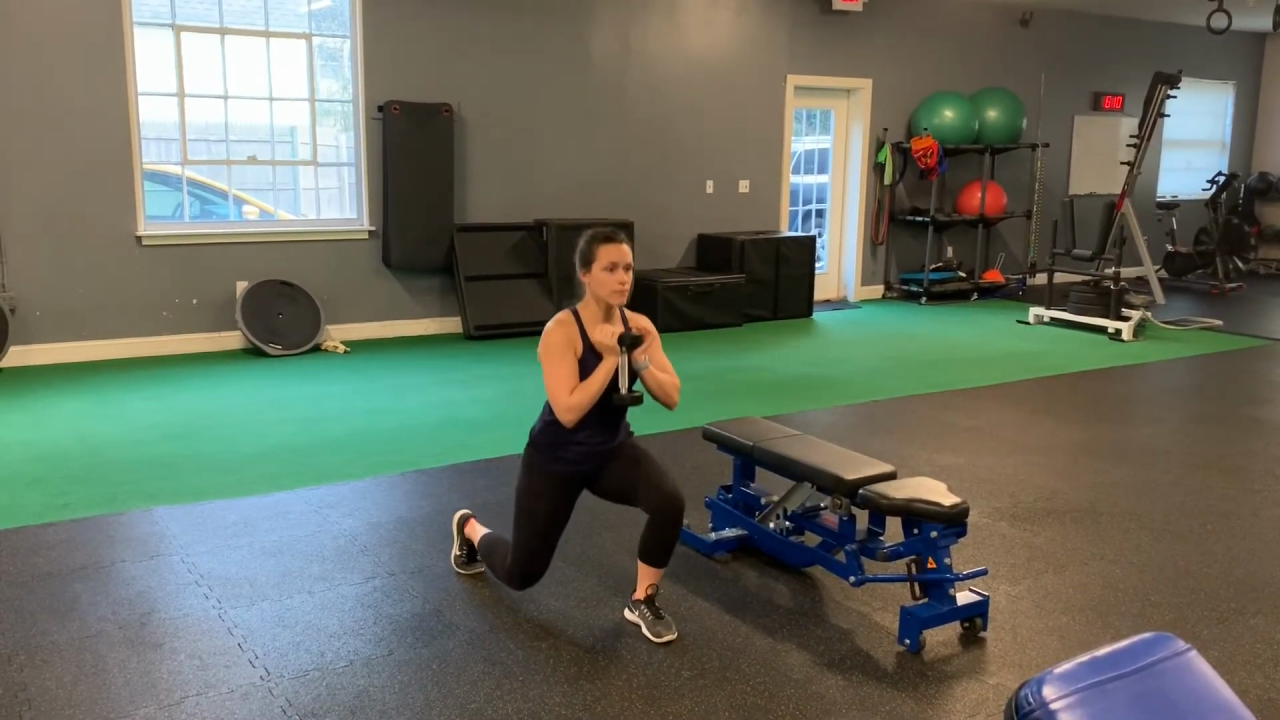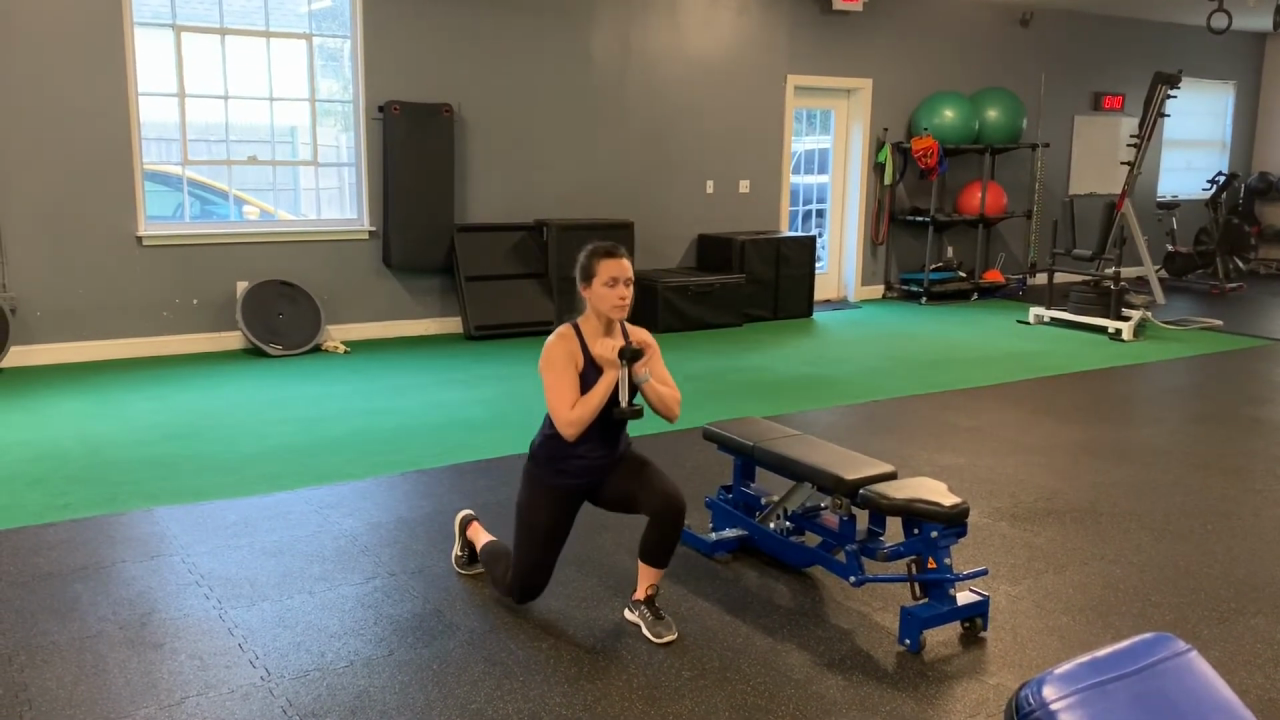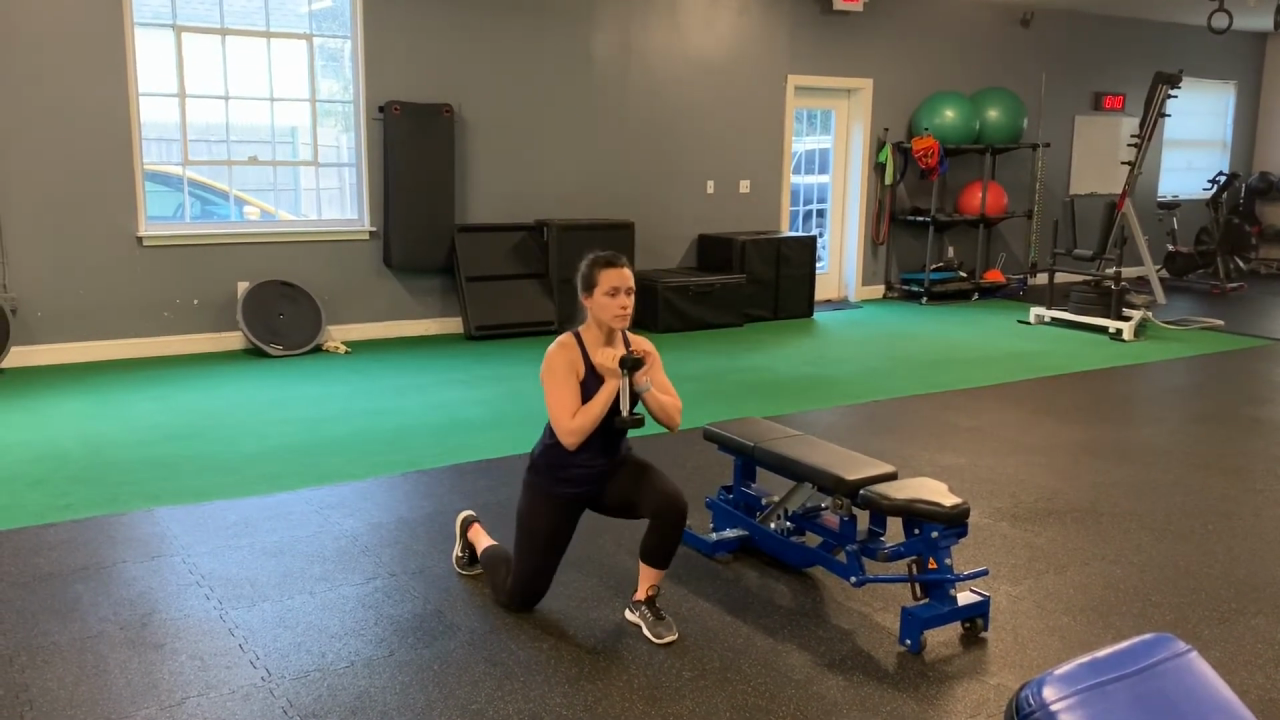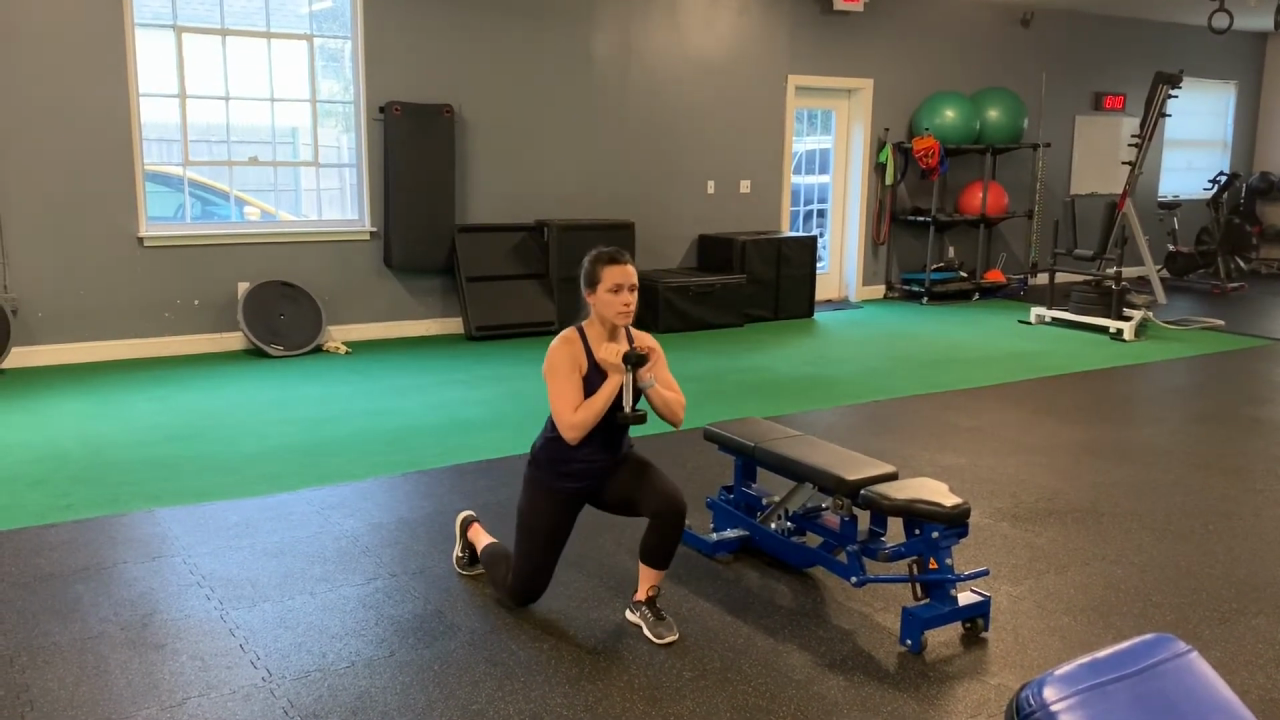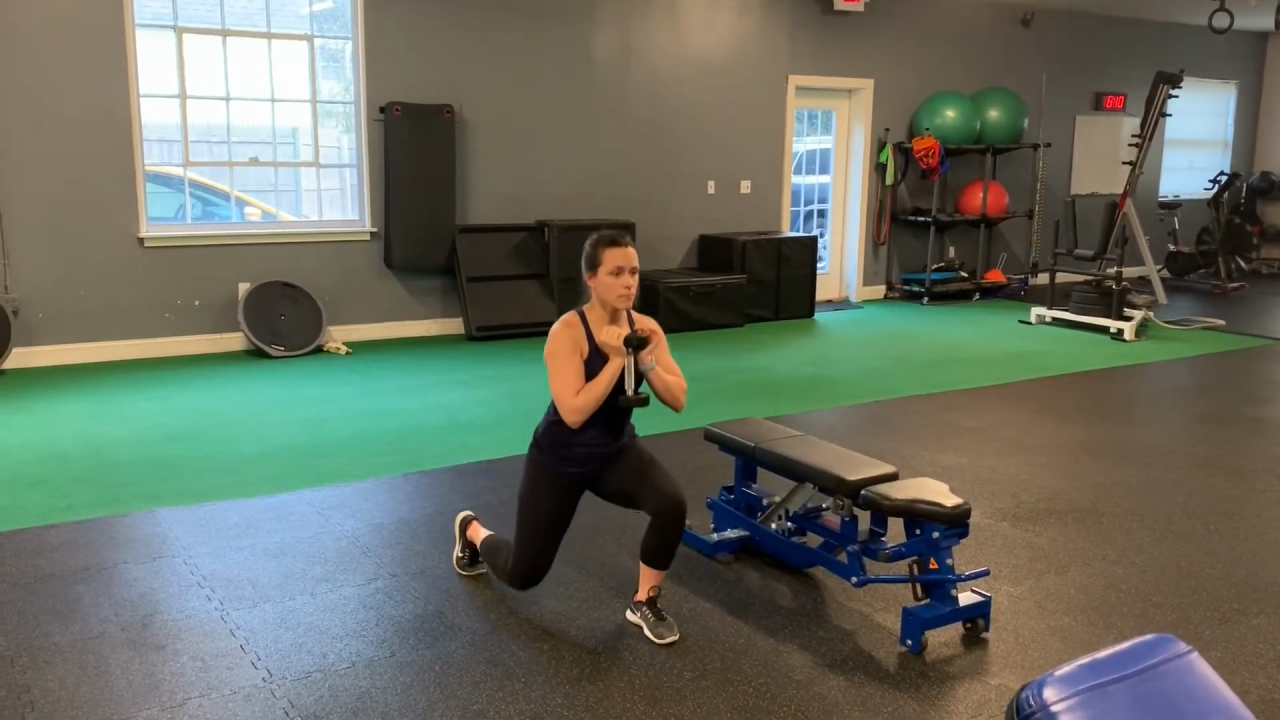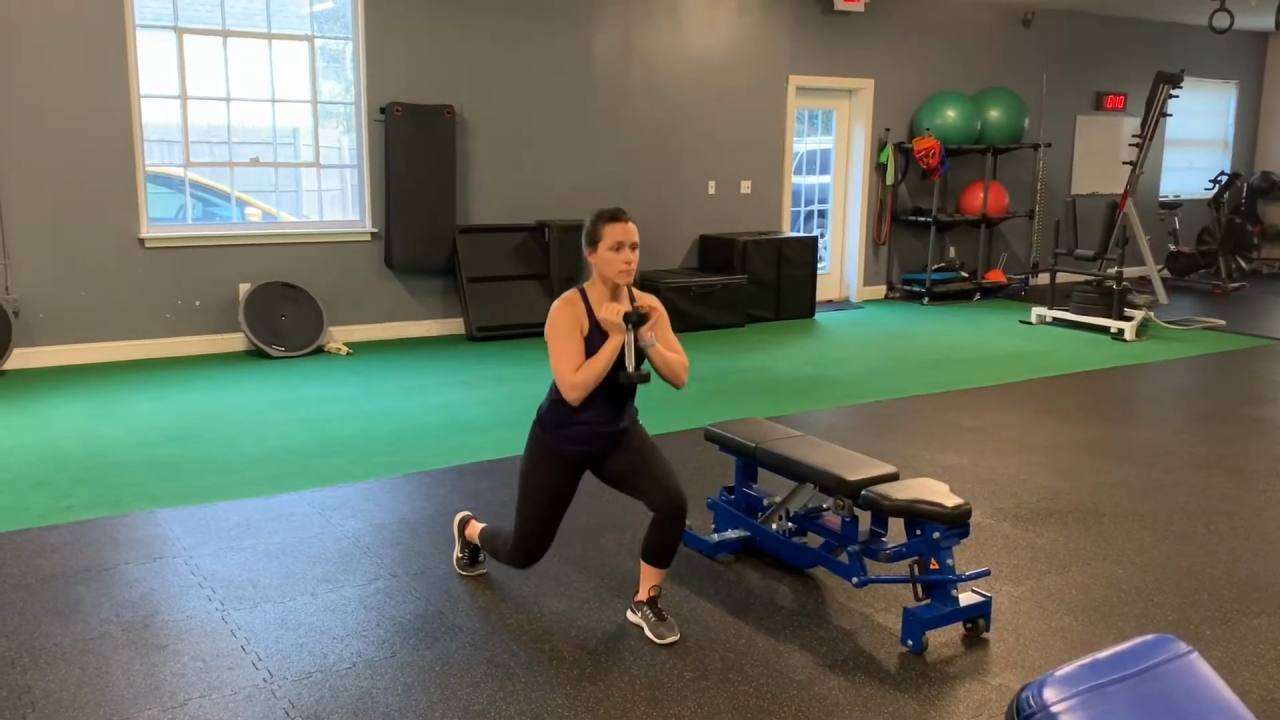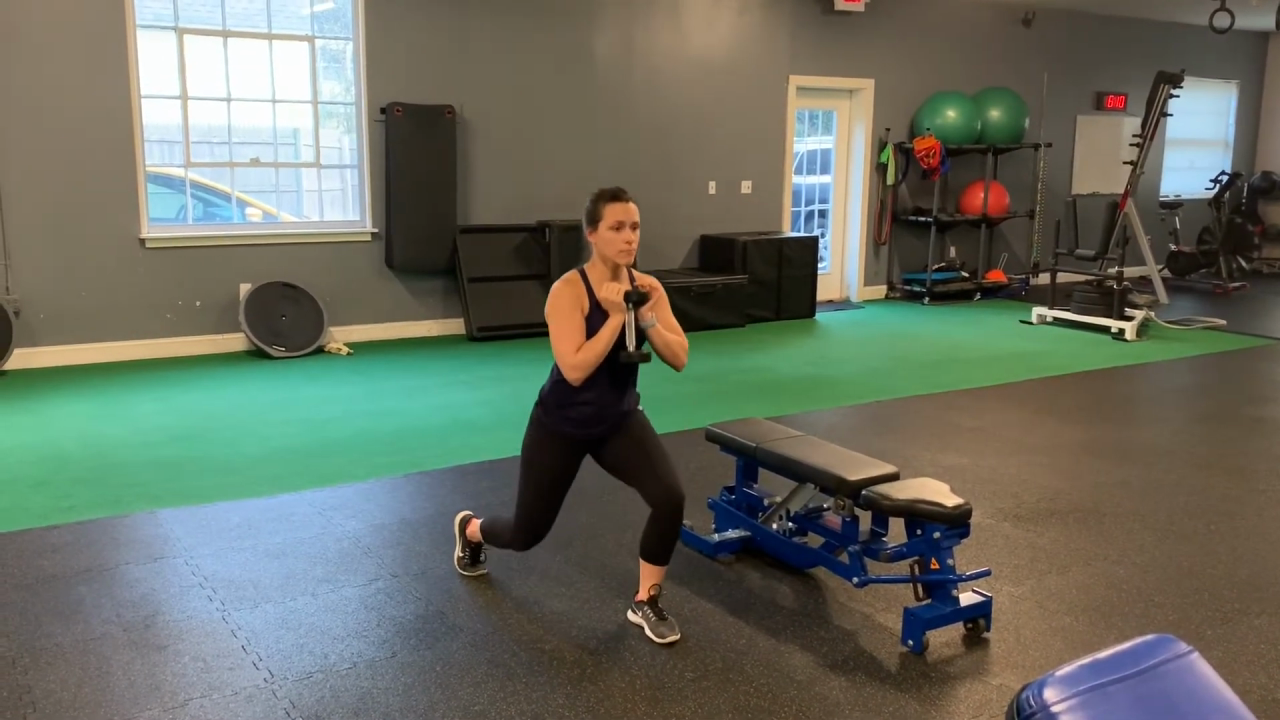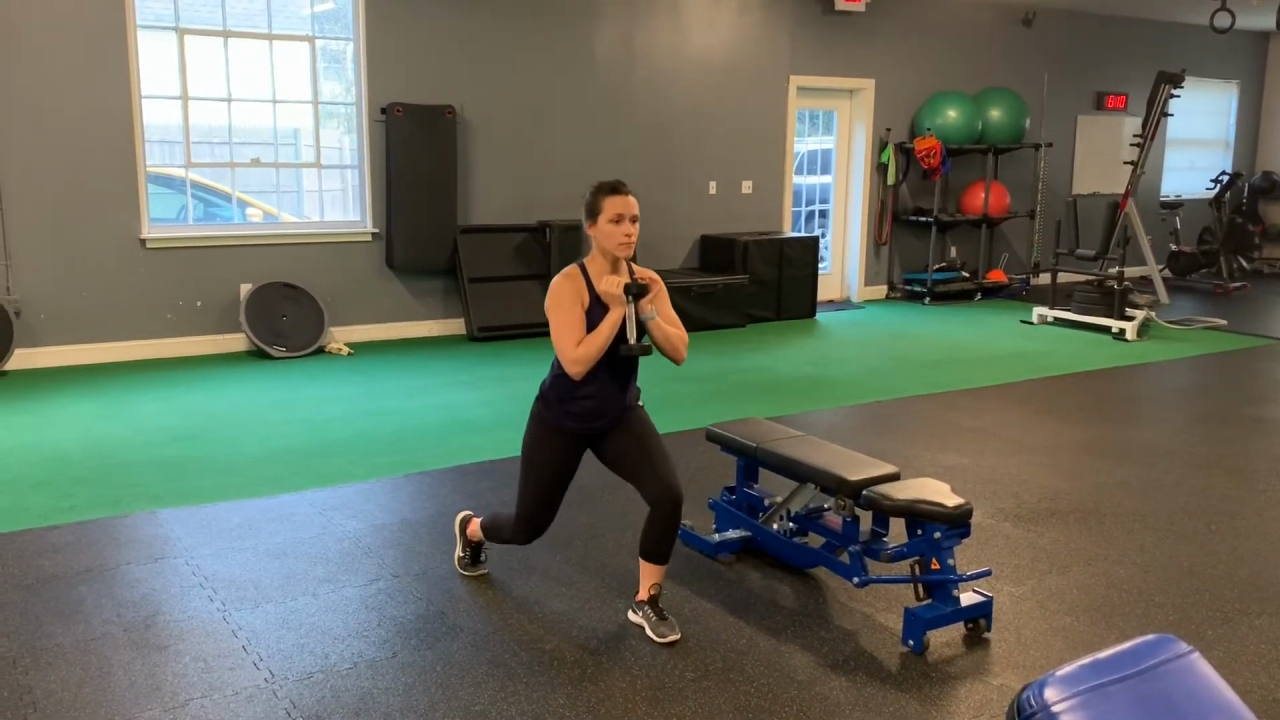
dt=0.1s
person 1, frame 1
left shoulder: (640, 326)
right shoulder: (561, 331)
left elbow: (672, 397)
right elbow: (568, 412)
left wrist: (639, 359)
right wrist: (610, 359)
left hip: (613, 450)
right hip: (555, 460)
left knee: (669, 503)
right knee: (523, 573)
left ankle: (643, 601)
right ankle: (470, 528)
person 1, frame 2
left shoulder: (640, 340)
right shoulder: (562, 345)
left elbow: (673, 410)
right elbow: (569, 425)
left wrist: (641, 374)
right wrist: (611, 372)
left hip: (612, 462)
right hip: (556, 472)
left knee: (670, 505)
right knee: (523, 588)
left ankle: (643, 602)
right ankle: (472, 530)
person 1, frame 3
left shoulder: (641, 348)
right shoulder: (563, 353)
left elbow: (674, 419)
right elbow: (570, 434)
left wrist: (641, 383)
right wrist: (612, 381)
left hip: (613, 469)
right hip: (556, 480)
left knee: (672, 506)
right knee: (521, 597)
left ankle: (643, 602)
right ankle: (472, 531)
person 1, frame 4
left shoulder: (644, 343)
right shoulder: (566, 348)
left elbow: (677, 414)
right elbow: (572, 429)
left wrist: (645, 377)
right wrist: (616, 376)
left hip: (614, 464)
right hip: (557, 475)
left knee: (671, 506)
right knee: (523, 591)
left ankle: (643, 603)
right ankle: (472, 531)
person 1, frame 5
left shoulder: (646, 328)
right shoulder: (568, 332)
left elbow: (679, 399)
right elbow: (573, 413)
left wrist: (647, 361)
right wrist: (617, 359)
left hip: (616, 452)
right hip: (559, 460)
left knee: (671, 505)
right knee: (524, 575)
left ankle: (645, 603)
right ankle: (472, 530)
person 1, frame 6
left shoulder: (648, 305)
right shoulder: (568, 309)
left elbow: (680, 376)
right elbow: (574, 388)
left wrist: (645, 336)
right wrist: (616, 335)
left hip: (618, 434)
right hip: (560, 440)
left knee: (672, 501)
right knee: (526, 551)
left ankle: (645, 603)
right ankle: (469, 530)
person 1, frame 7
left shoulder: (648, 287)
right shoulder: (569, 290)
left elbow: (680, 359)
right elbow: (575, 370)
left wrist: (647, 317)
right wrist: (617, 315)
left hip: (620, 419)
right hip: (561, 424)
left knee: (670, 497)
right knee: (526, 534)
left ankle: (646, 602)
right ankle: (470, 529)
person 1, frame 8
left shoulder: (648, 280)
right shoulder: (569, 284)
left elbow: (680, 352)
right elbow: (575, 363)
left wrist: (645, 310)
right wrist: (616, 309)
left hip: (620, 413)
right hip: (562, 418)
left knee: (668, 496)
right knee: (530, 526)
left ankle: (646, 602)
right ankle: (471, 528)
